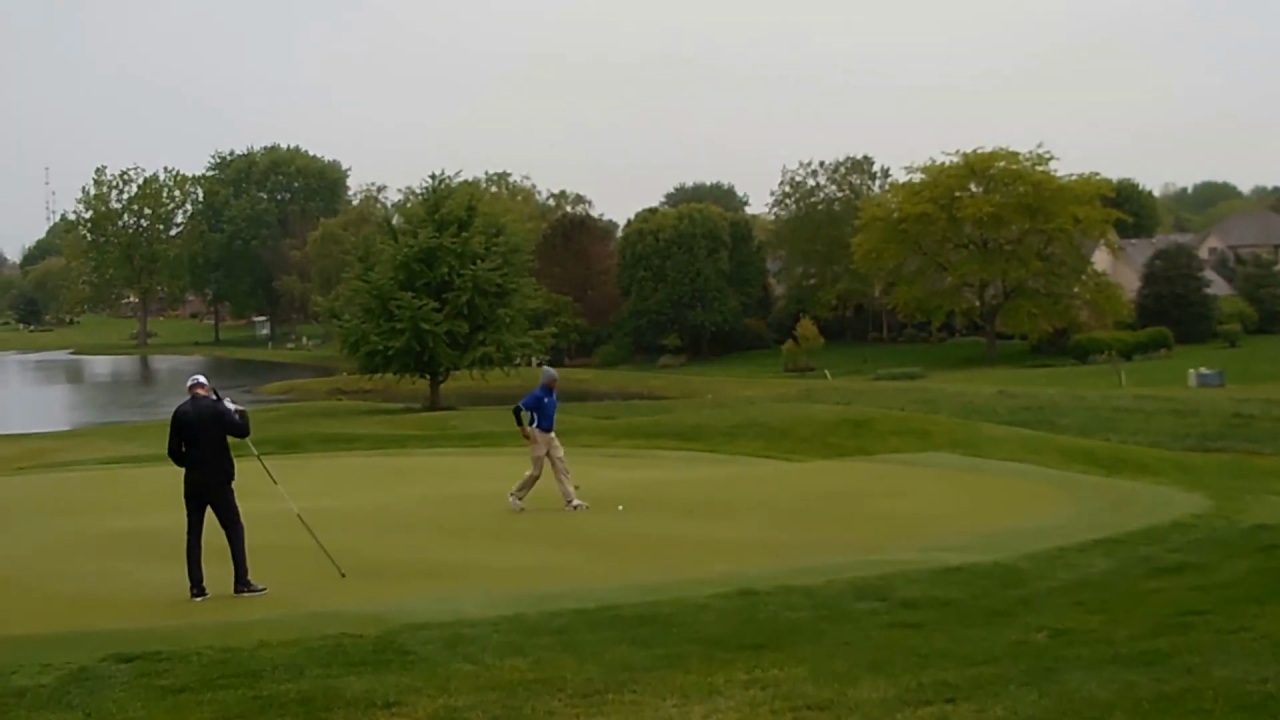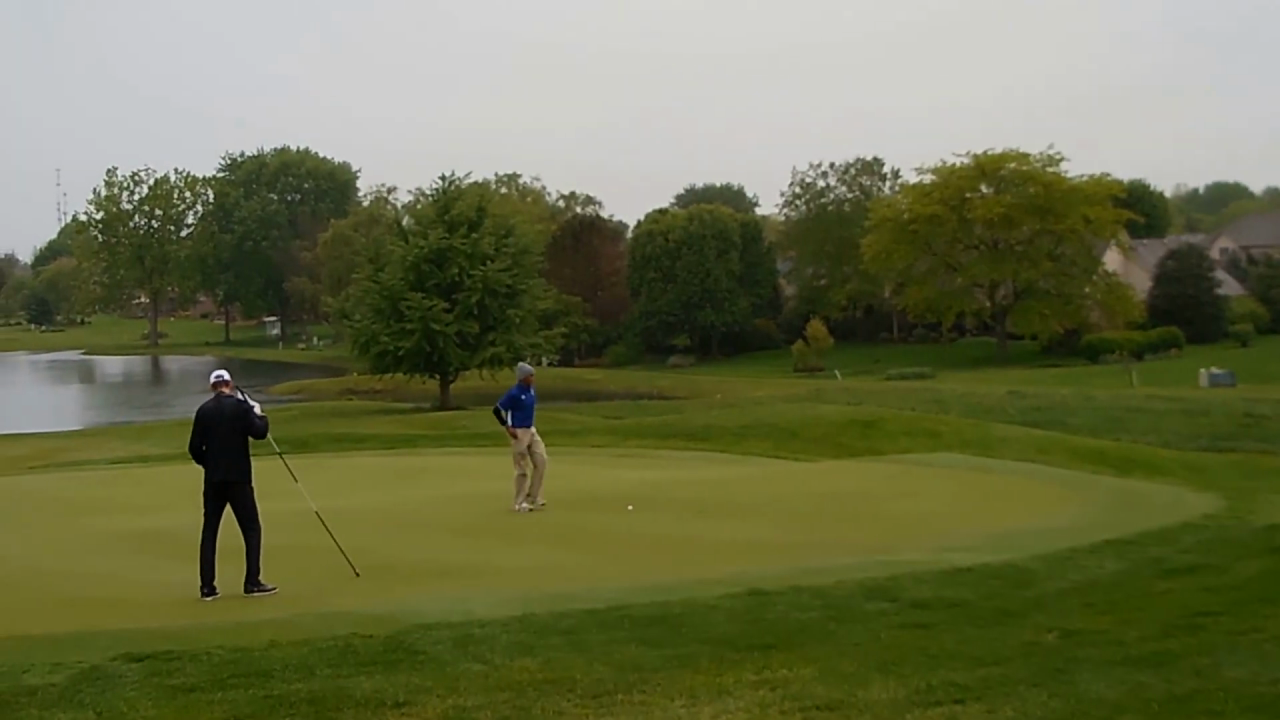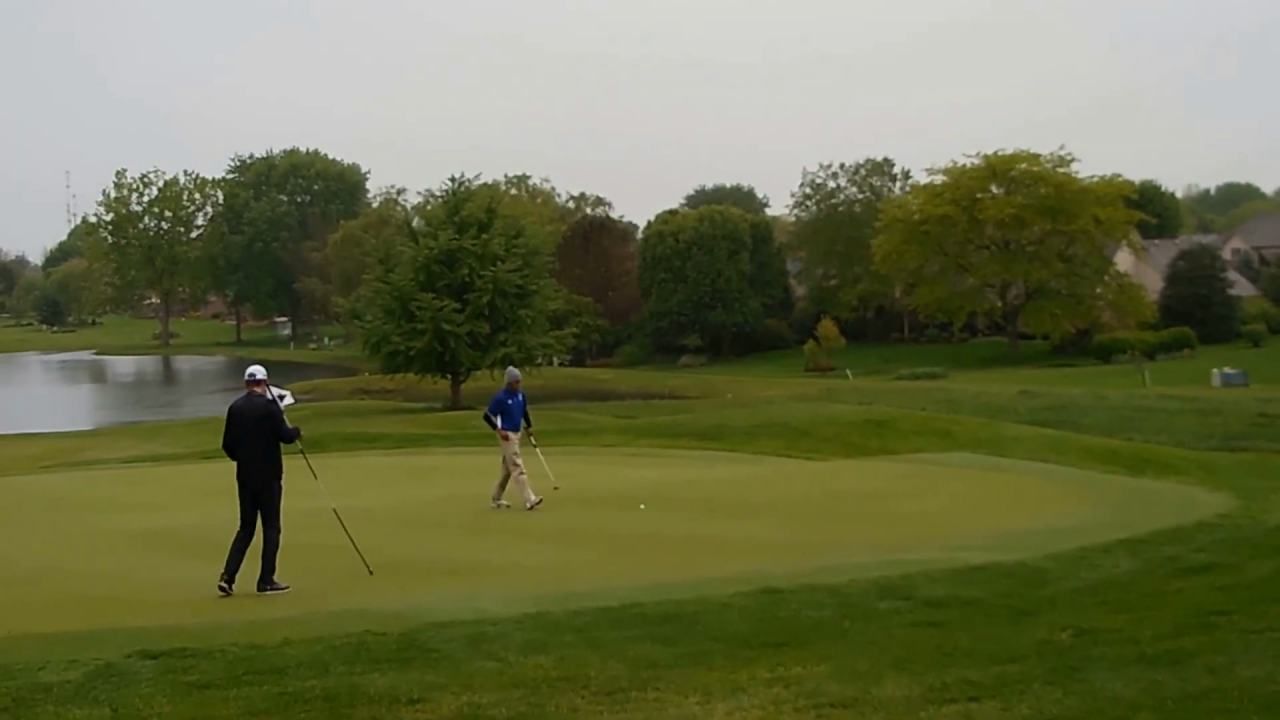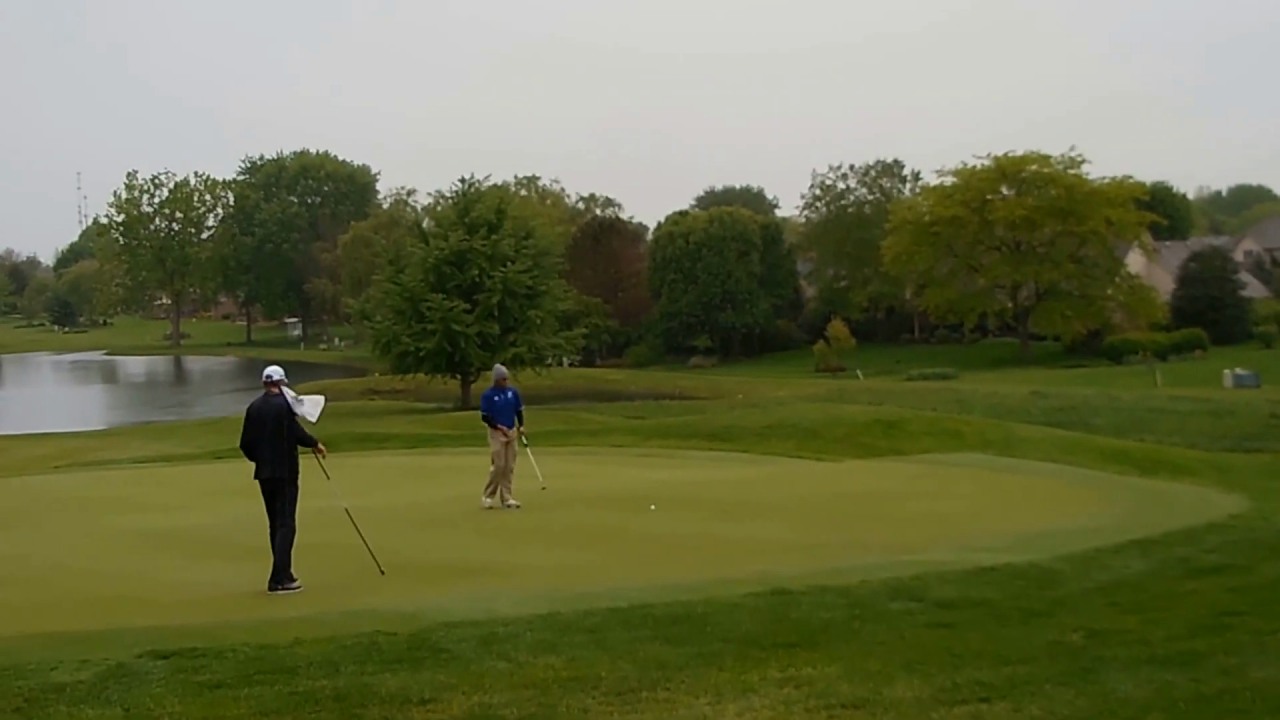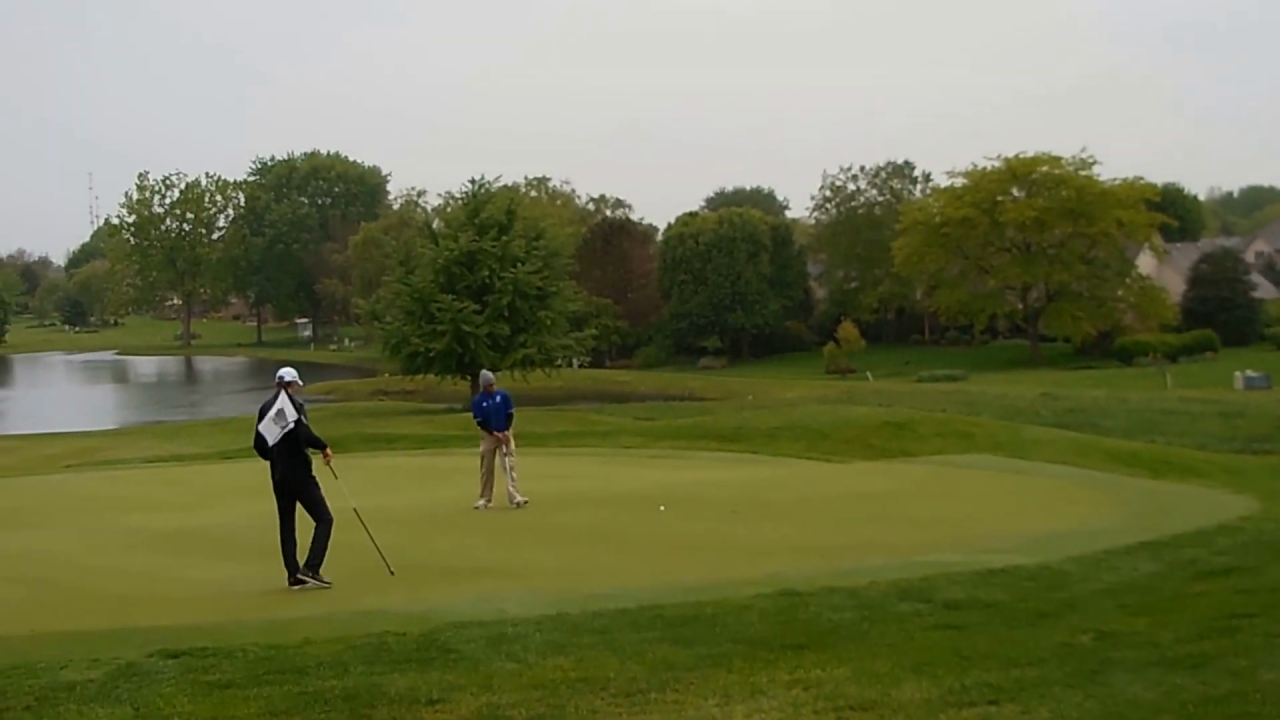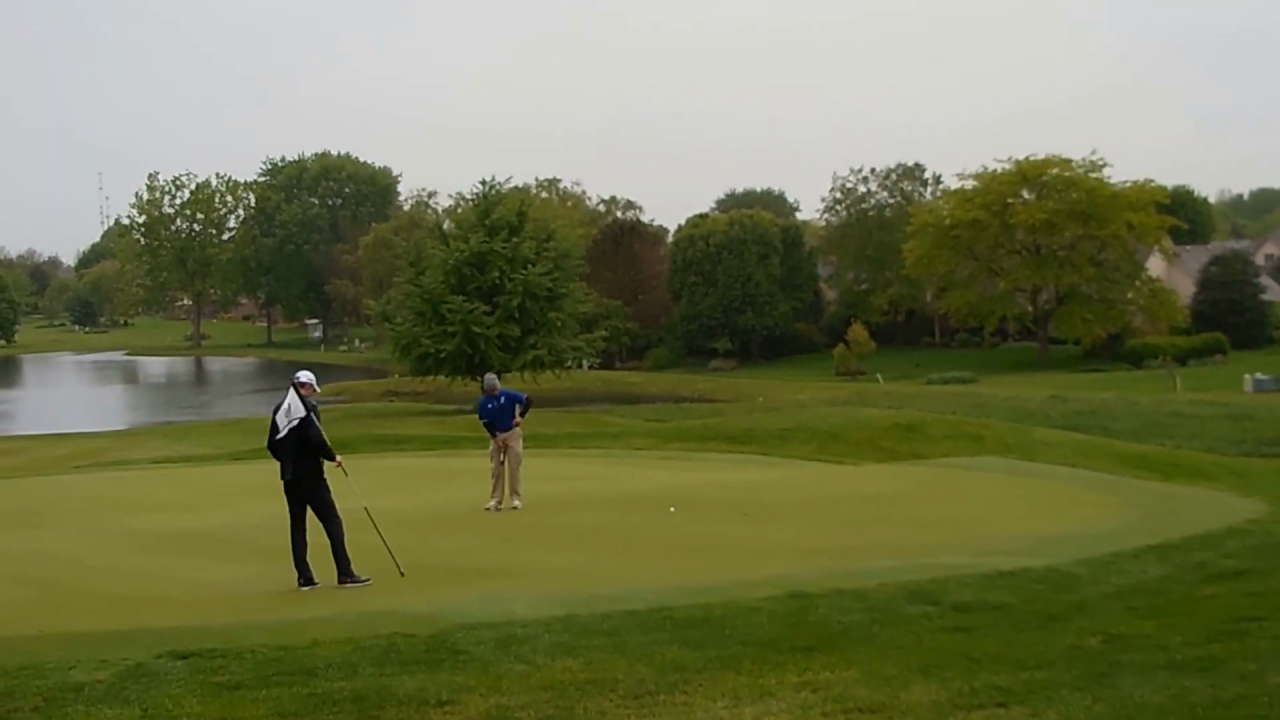
dt=0.4s
person 1, frame 1
left shoulder: (180, 412)
right shoulder: (216, 407)
left elbow: (173, 450)
right elbow: (242, 431)
right wrist: (240, 413)
left hip: (193, 480)
right hip: (217, 478)
left knee: (193, 533)
right knee: (234, 529)
left ankle: (196, 587)
right ankle: (242, 582)
person 1, frame 2
left shoulder: (204, 410)
right shoulder: (240, 406)
left elbow: (194, 447)
right elbow: (260, 433)
right wrist: (261, 416)
left hip: (213, 479)
right hip: (238, 478)
left knee: (209, 532)
right knee: (251, 529)
left ankle: (207, 586)
right ankle: (252, 582)
person 1, frame 3
left shoulder: (235, 407)
right shoulder: (269, 405)
left elbow: (227, 444)
right elbow: (284, 436)
right wrist: (296, 431)
left hip: (245, 475)
right hip: (268, 474)
left knee: (245, 527)
right knee: (271, 527)
left ankle: (228, 576)
right ankle: (265, 580)
person 1, frame 4
left shoulder: (254, 407)
right shoulder: (284, 404)
left elbow: (245, 444)
right elbow: (297, 434)
right wrist: (315, 444)
left hip: (264, 473)
right hip: (284, 473)
left knee: (275, 525)
right knee: (285, 525)
left ankle: (284, 574)
right ankle: (278, 580)
person 1, frame 5
left shoulder: (266, 408)
right shoulder: (293, 404)
left elbow: (259, 444)
right elbow: (304, 434)
right wrist: (323, 447)
left hip: (279, 475)
right hip: (299, 472)
left knee: (286, 524)
right knee: (324, 519)
left ankle: (294, 575)
right ankle: (310, 568)
person 1, frame 6
left shoulder: (279, 409)
right shoulder: (307, 406)
left elbow: (272, 445)
right elbow: (316, 439)
right wrist: (333, 456)
left hip: (289, 476)
right hip: (309, 475)
left knee: (297, 525)
right knee: (332, 522)
left ankle: (304, 577)
right ankle: (345, 574)
